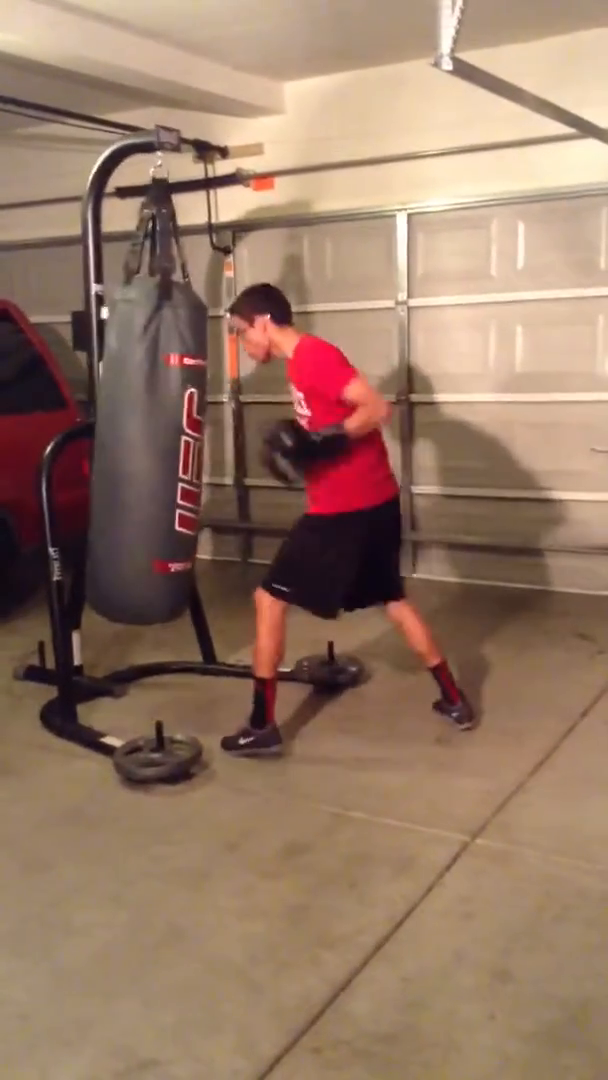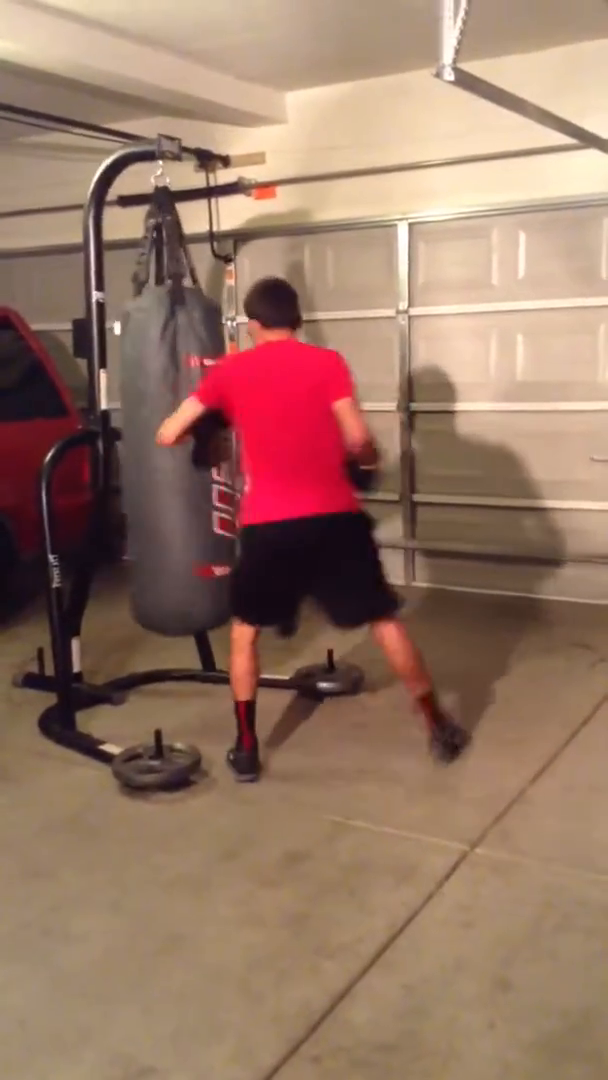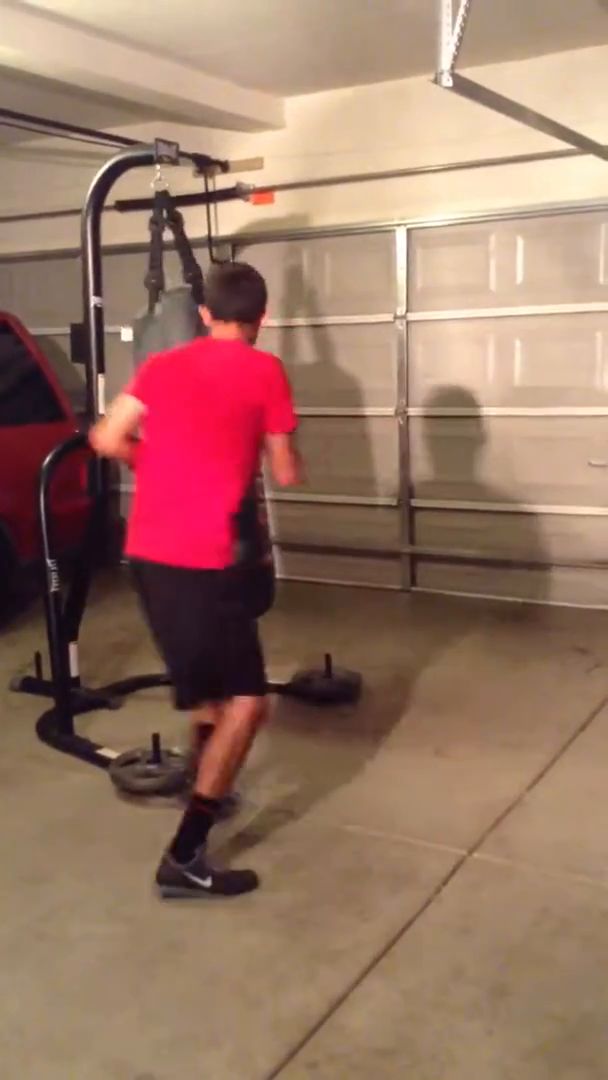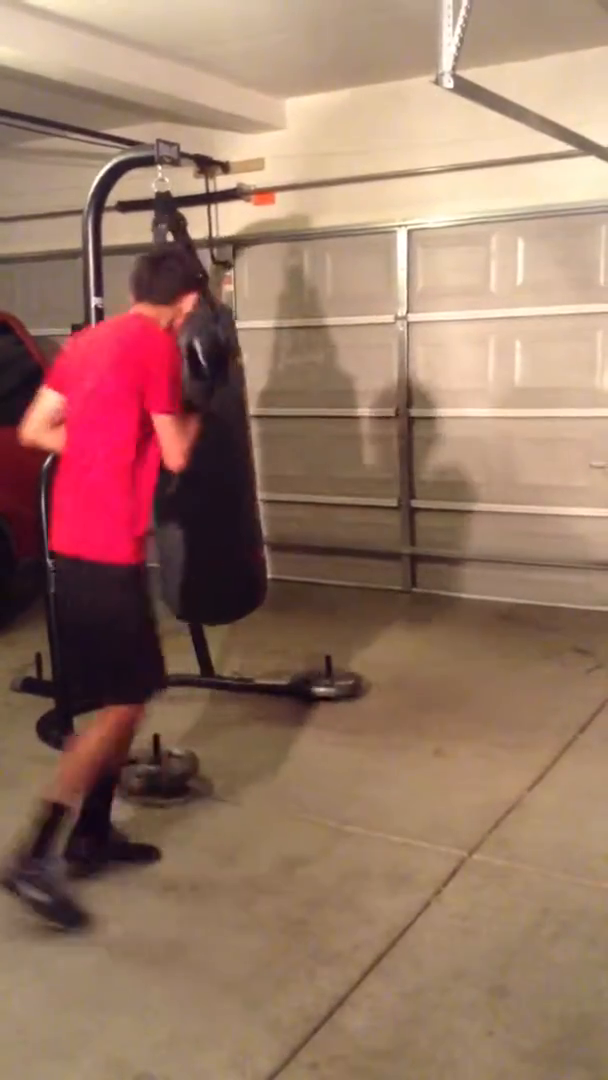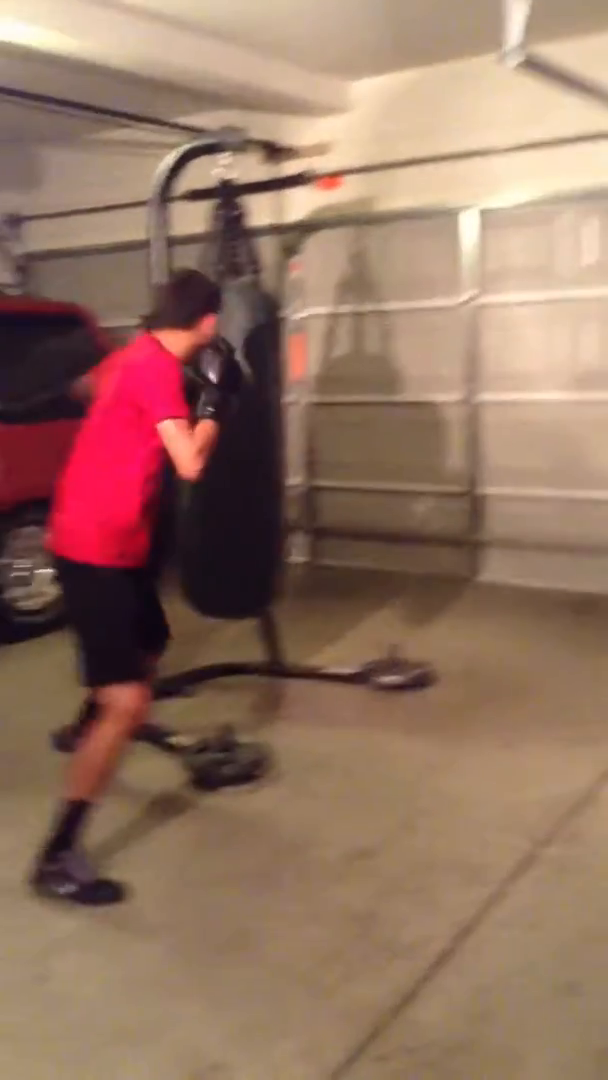
dt=0.4s
person 1, frame 1
left shoulder: (314, 355)
right shoulder: (303, 363)
left elbow: (376, 411)
left wrist: (321, 439)
right wrist: (303, 441)
left hip: (341, 508)
right hip: (379, 500)
left knee: (270, 602)
right knee: (394, 600)
left ankle: (262, 727)
right ankle: (454, 699)
person 1, frame 2
left shoulder: (227, 368)
right shoulder: (326, 362)
left elbow: (168, 435)
right elbow: (356, 439)
right wrist: (370, 458)
left hip: (264, 523)
right hip: (331, 516)
left knee: (245, 630)
right knee: (383, 621)
left ankle: (245, 750)
right ankle: (437, 726)
person 1, frame 3
left shoulder: (162, 363)
right shoulder: (265, 372)
left elbow: (107, 439)
right elbow: (287, 476)
left hip: (147, 548)
right hip: (200, 559)
left knee: (210, 675)
right knee: (245, 702)
left ankle: (205, 787)
right ankle: (183, 858)
person 1, frame 4
left shoulder: (85, 343)
right shoulder: (157, 350)
right elbow: (176, 458)
right wrist: (192, 403)
left hip: (74, 541)
right hip: (104, 553)
left knee: (124, 688)
right knee: (125, 704)
left ankle: (93, 833)
person 1, frame 5
left shoulder: (126, 360)
right shoulder: (159, 370)
right elbow: (189, 463)
right wrist: (217, 403)
left hip: (96, 540)
right hip: (96, 552)
left knee: (144, 644)
right knee: (134, 696)
left ankle: (88, 730)
right ankle: (59, 858)
